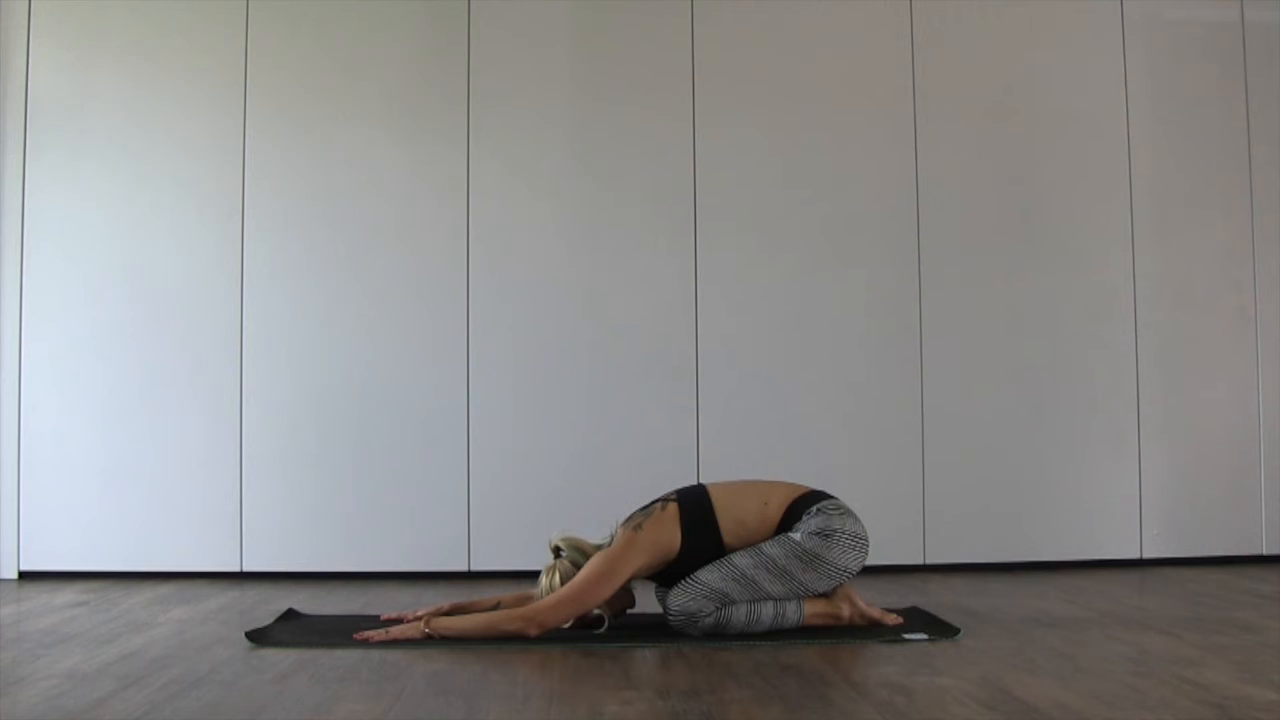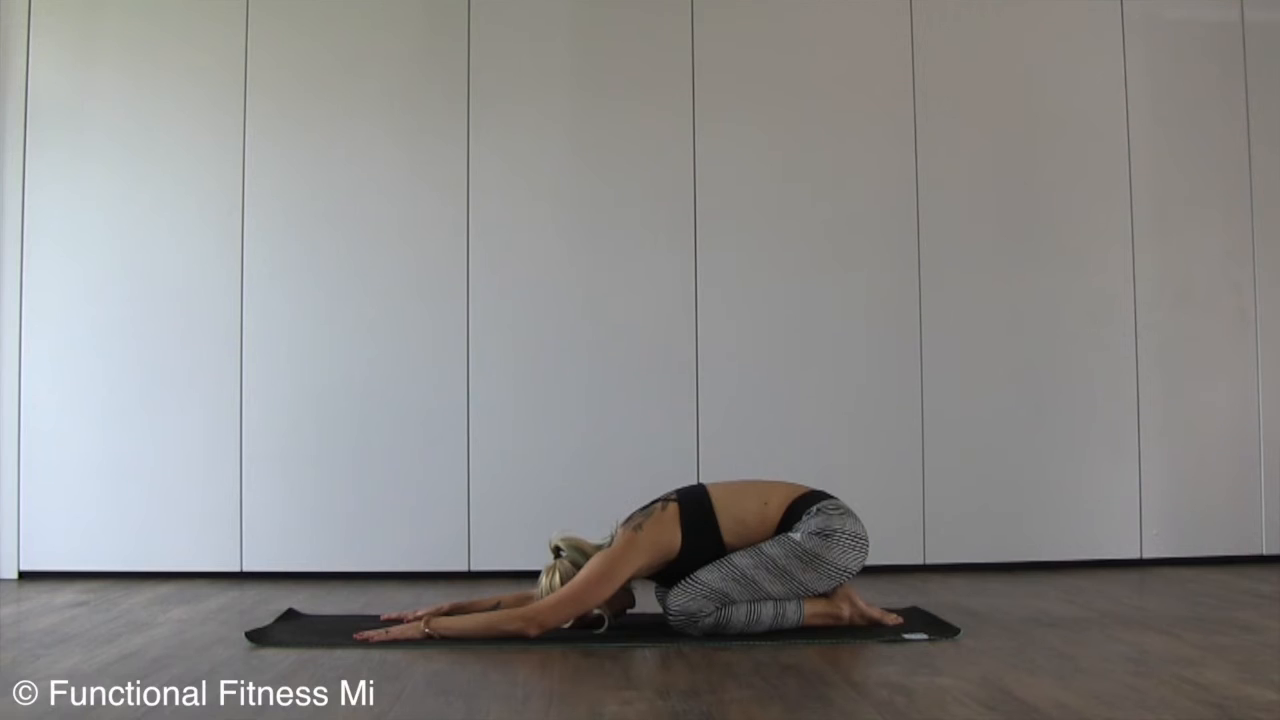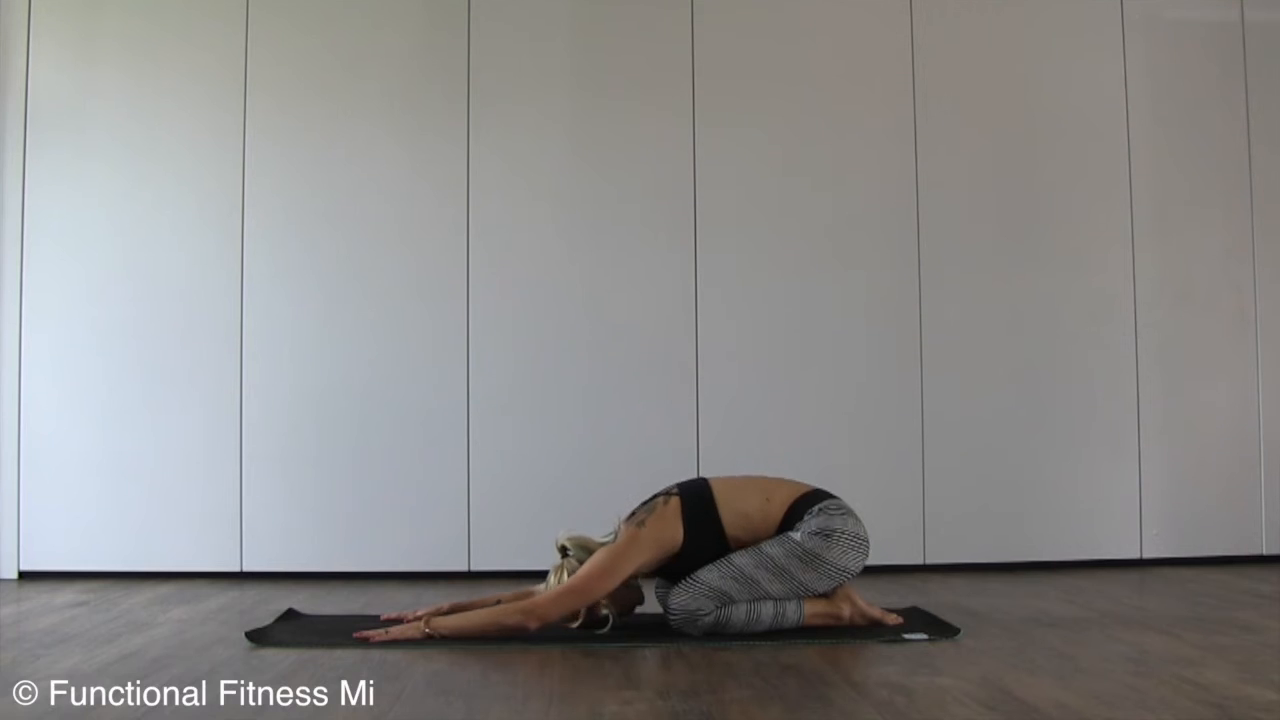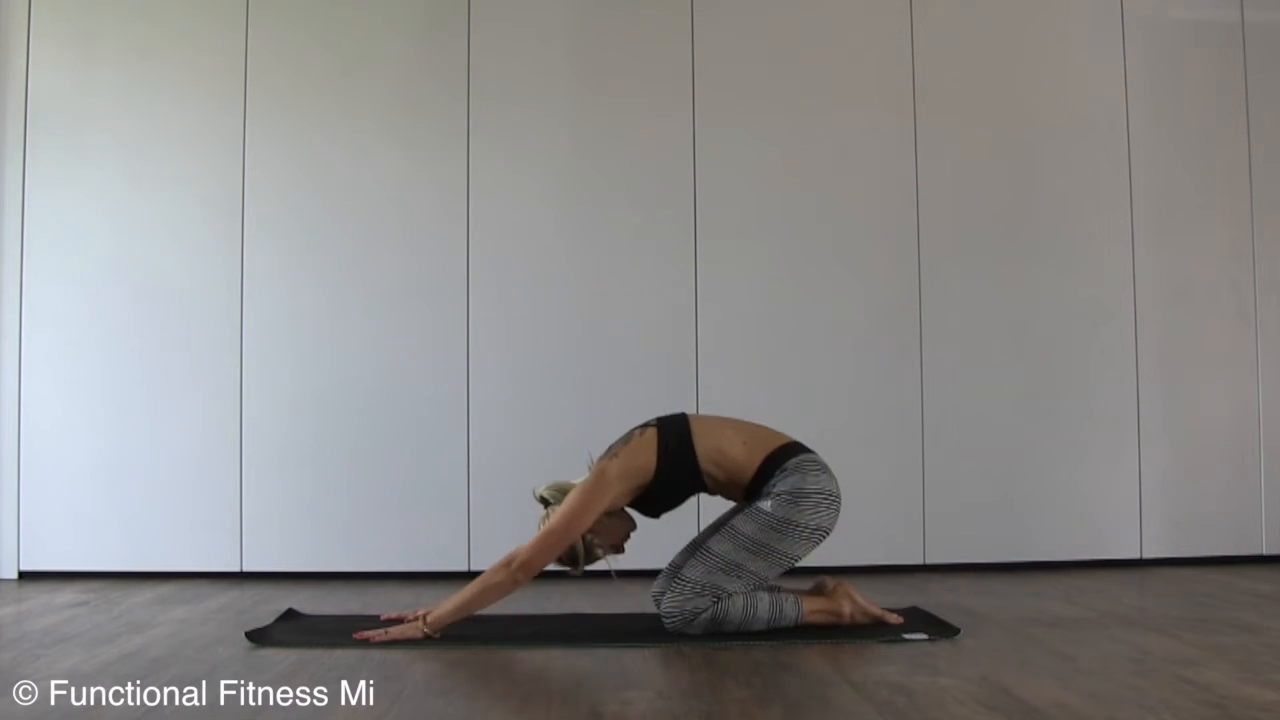
dt=0.5s
person 1, frame 1
left shoulder: (628, 552)
right shoulder: (630, 543)
left elbow: (532, 619)
right elbow: (539, 596)
left wrist: (429, 627)
right wrist: (449, 606)
left hip: (828, 530)
right hip: (813, 526)
left knee: (688, 608)
right knee: (677, 591)
left ankle: (831, 609)
right ankle: (825, 595)
person 1, frame 2
left shoulder: (629, 552)
right shoulder: (630, 544)
left elbow: (532, 621)
right elbow: (537, 596)
left wrist: (428, 628)
right wrist: (446, 605)
left hip: (828, 531)
right hip: (811, 527)
left knee: (689, 608)
right knee: (675, 593)
left ankle: (832, 609)
right ankle: (824, 595)
person 1, frame 3
left shoulder: (632, 548)
right shoulder: (637, 541)
left elbow: (532, 614)
right elbow: (540, 593)
left wrist: (428, 629)
right wrist: (446, 607)
left hip: (829, 531)
right hip: (814, 528)
left knee: (688, 609)
right knee: (676, 591)
left ankle: (832, 610)
right ankle: (822, 594)
person 1, frame 4
left shoulder: (605, 484)
right shoulder: (610, 484)
left elbow: (521, 566)
right elbow: (525, 561)
left wrist: (429, 625)
right wrist: (438, 612)
left hip: (801, 490)
right hip: (783, 487)
left knee: (683, 611)
right knee: (674, 594)
left ankle: (830, 608)
right ankle: (818, 595)
